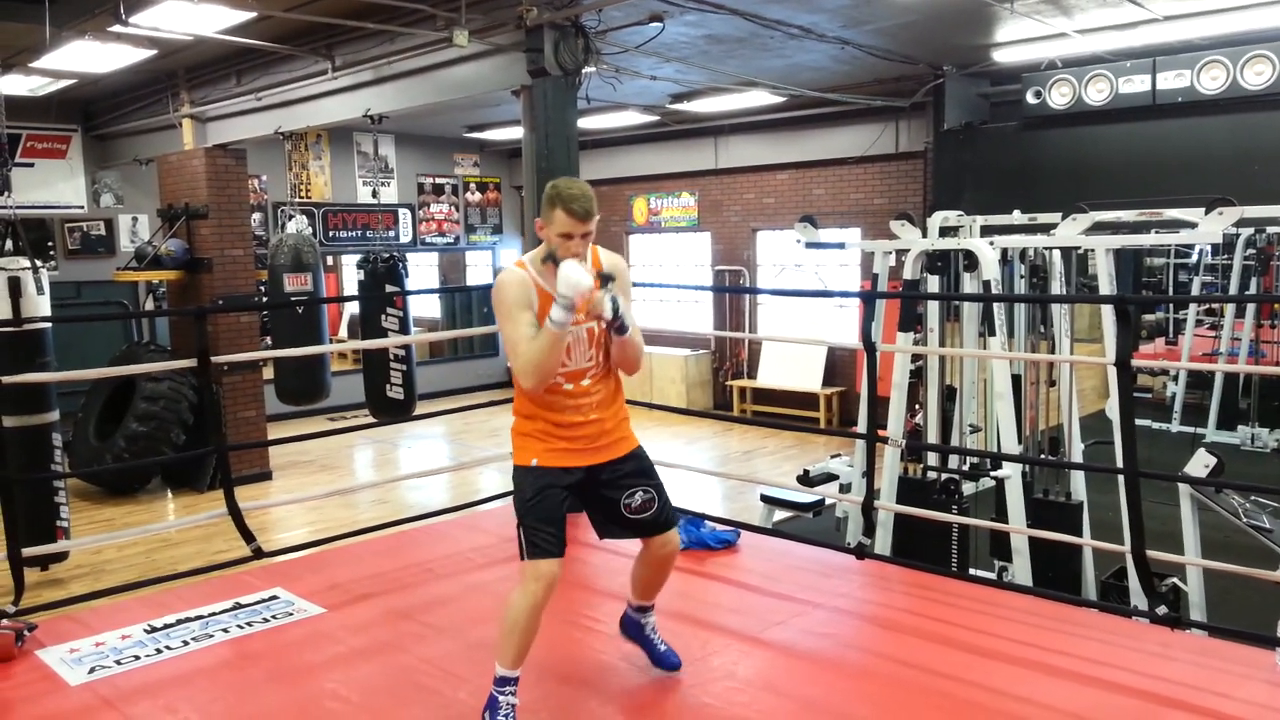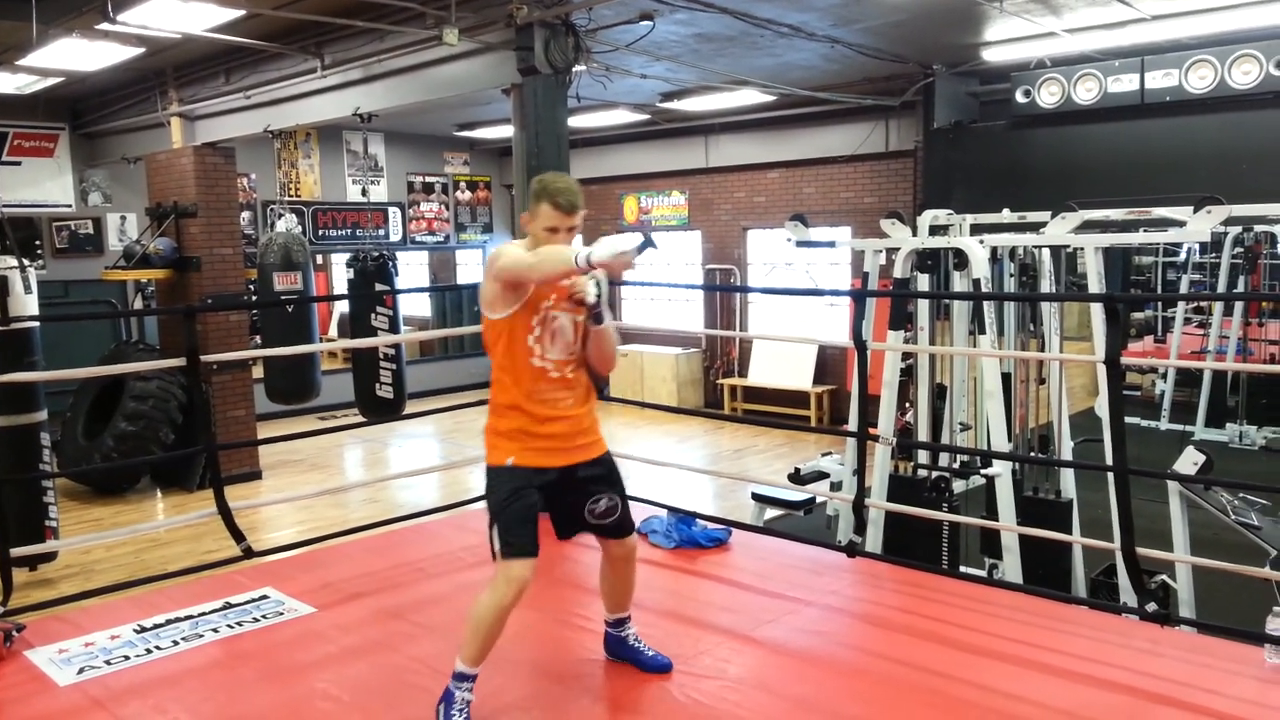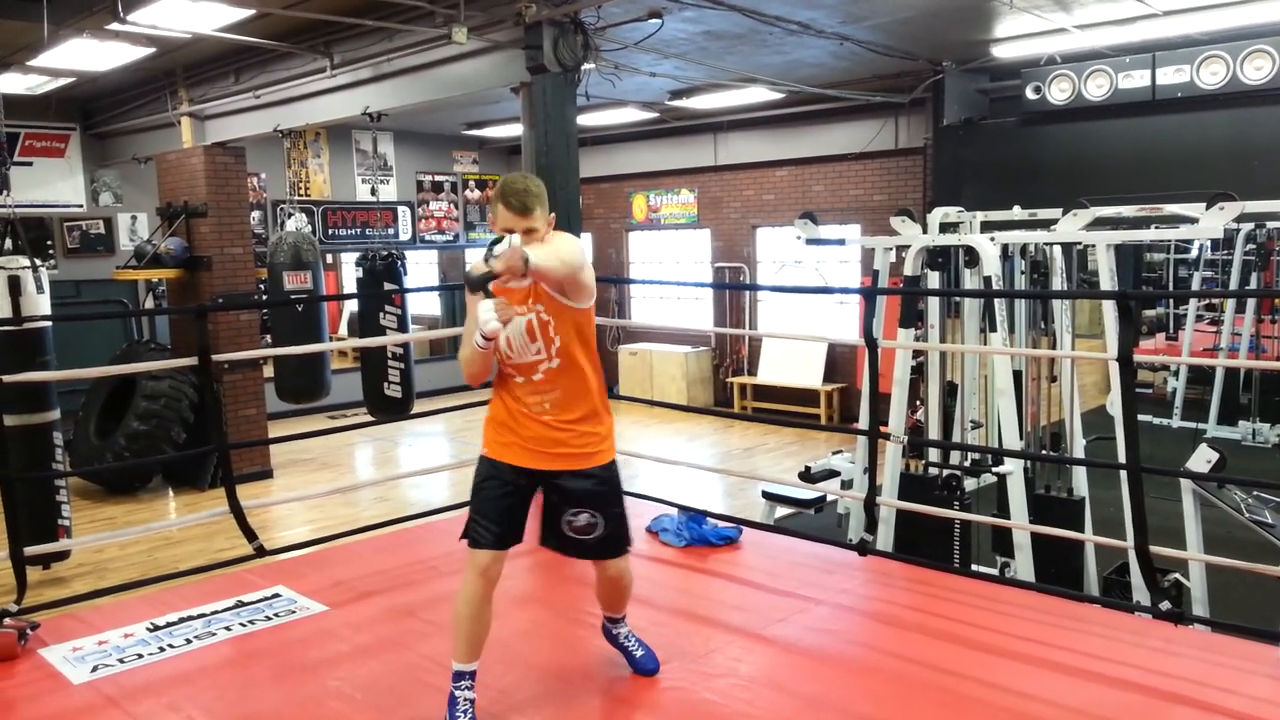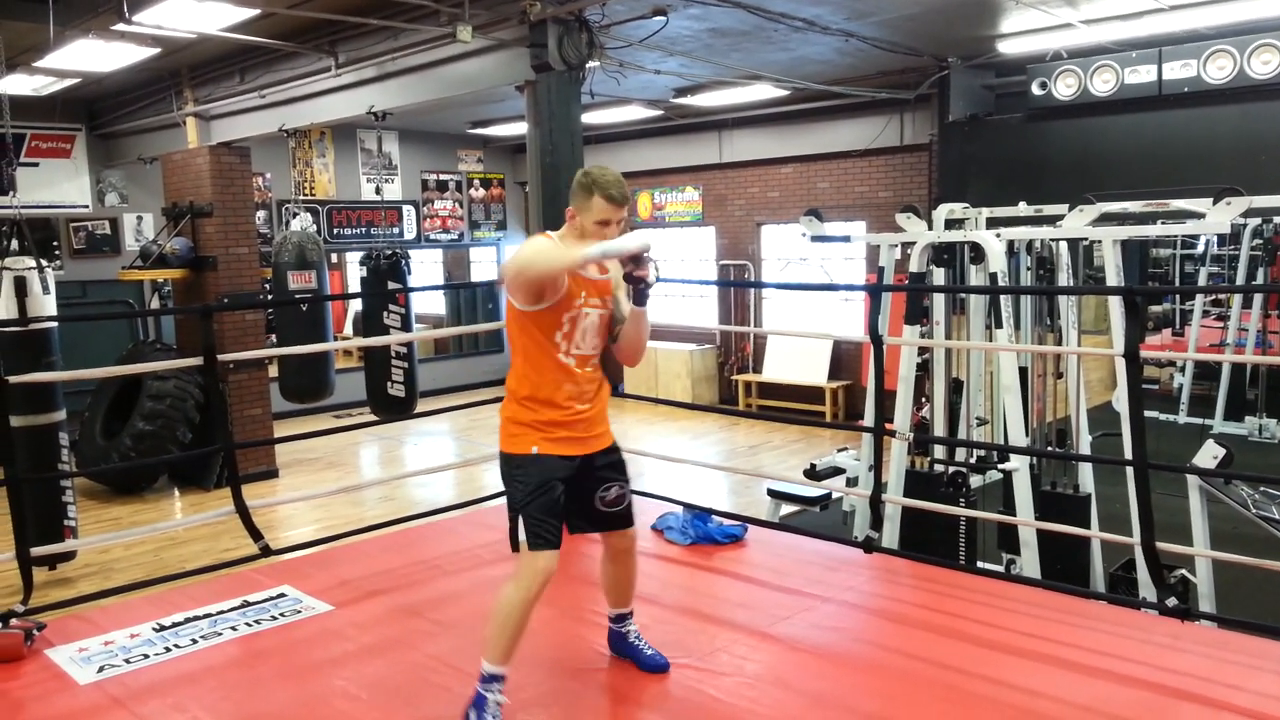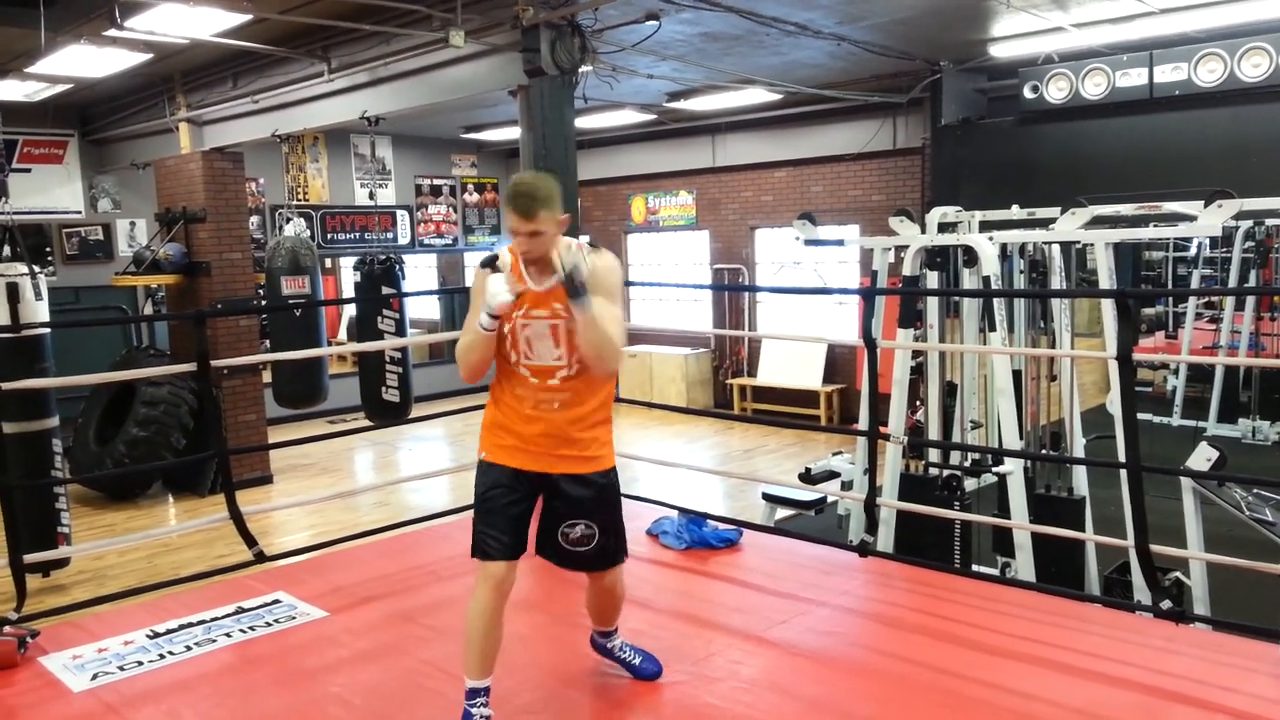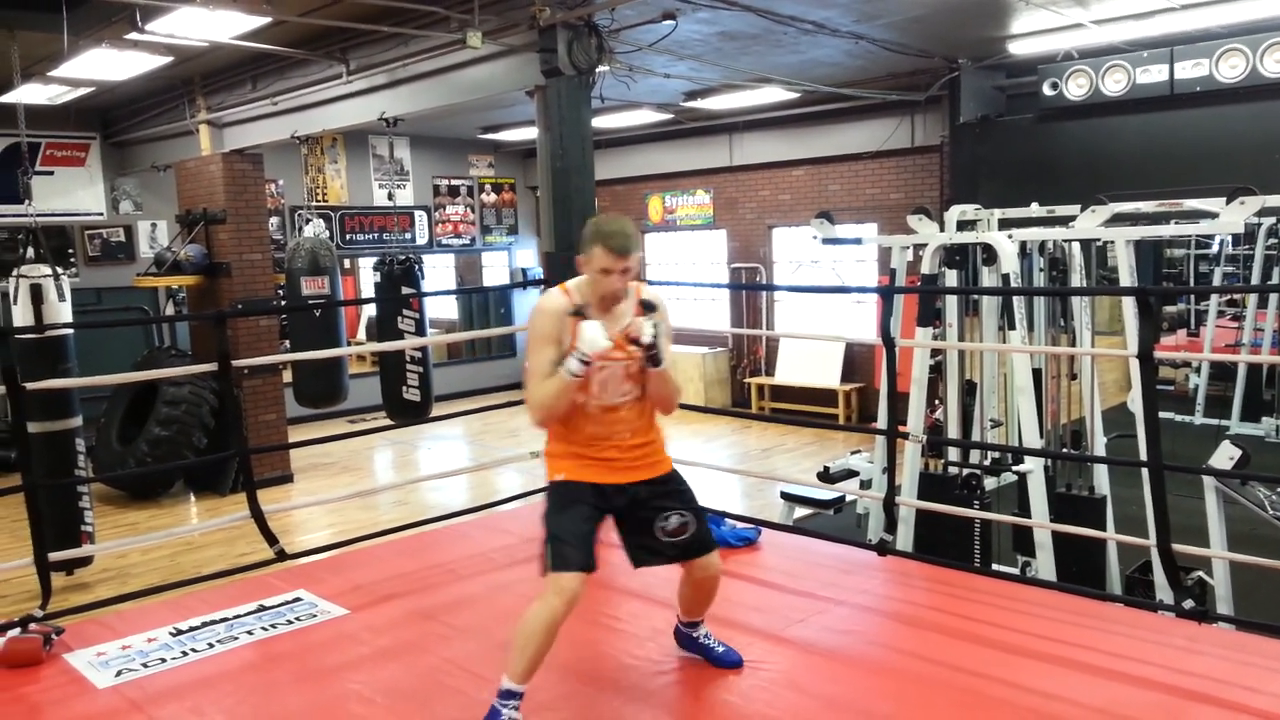
dt=0.4s
person 1, frame 1
left shoulder: (611, 267)
right shoulder: (515, 282)
left elbow: (631, 365)
right elbow: (529, 381)
left wrist: (618, 319)
right wrist: (563, 303)
left hip: (613, 440)
right hip: (544, 450)
left knee: (664, 541)
right knee: (541, 574)
left ankle: (638, 618)
person 1, frame 2
left shoulder: (587, 266)
right shoulder: (506, 261)
left elbow: (604, 364)
right elbow: (525, 267)
left wrist: (597, 310)
right wrist: (598, 254)
left hip: (581, 442)
right hip: (517, 449)
left knee: (622, 543)
right knee: (513, 576)
left ankle: (618, 634)
person 1, frame 3
left shoulder: (566, 250)
right shoulder: (486, 274)
left elbow: (569, 269)
right elbow: (472, 374)
left wrist: (527, 261)
right wrist: (483, 331)
left hip: (583, 447)
right hip: (508, 447)
left knee: (612, 565)
right knee: (482, 566)
left ankle: (616, 627)
person 1, frame 4
left shoulder: (612, 262)
right shoulder: (541, 253)
left elbow: (631, 355)
right elbow: (521, 268)
left wrist: (638, 295)
right wrist: (606, 249)
left hip: (591, 434)
right hip: (534, 440)
left knee: (622, 537)
right knee: (537, 567)
left ankle: (621, 630)
person 1, frame 5
left shoulder: (599, 266)
right shoulder: (495, 270)
left elbow: (608, 364)
right elbow: (468, 371)
left wrist: (578, 290)
right wrist: (491, 310)
left hip: (585, 453)
right hip: (509, 451)
left knee: (605, 573)
right knee: (494, 577)
left ankle: (606, 638)
person 1, frame 6
left shoulder: (648, 306)
right shoulder: (552, 309)
left elbow: (667, 405)
right elbow: (541, 413)
left wrist: (655, 353)
right wrist: (582, 356)
left hip: (645, 464)
right hip: (577, 469)
left knee: (705, 564)
right knee: (563, 588)
left ankle: (690, 630)
